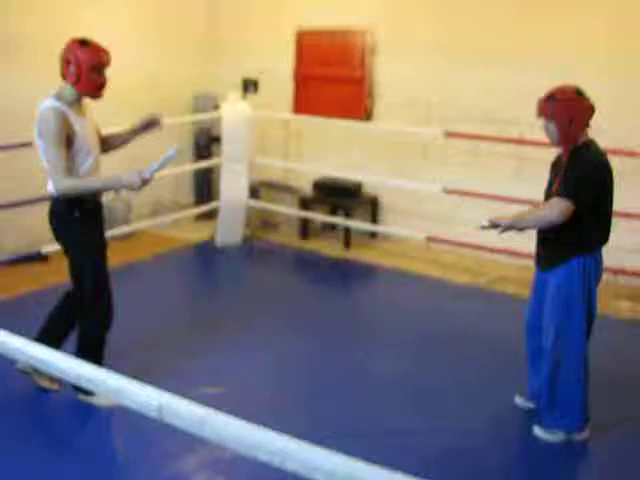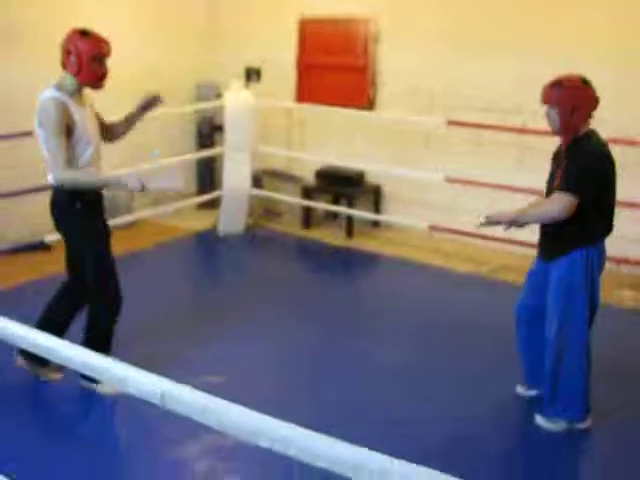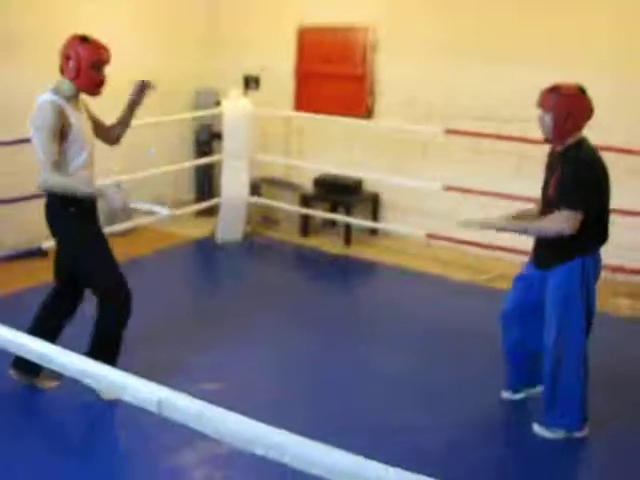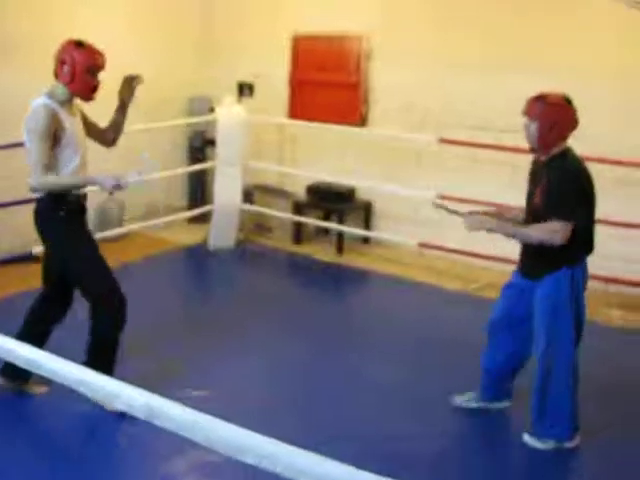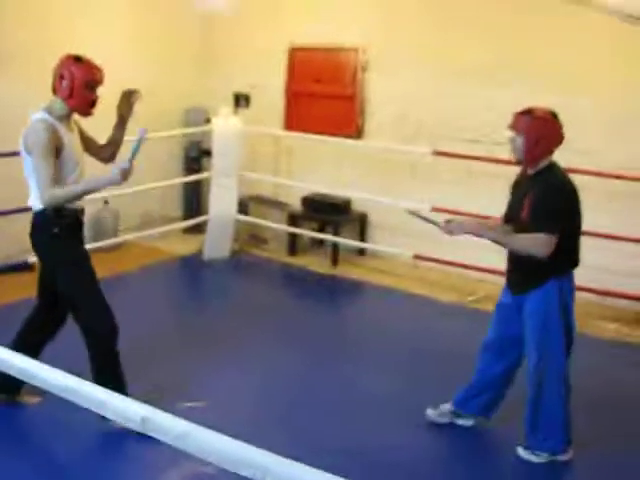
dt=0.1s
person 1, frame 1
left shoulder: (78, 108)
right shoulder: (53, 115)
left elbow: (101, 144)
right elbow: (62, 184)
left wrist: (138, 130)
right wrist: (119, 180)
left hip: (86, 210)
right hip: (72, 214)
left knee: (84, 292)
right knee: (98, 303)
right ankle: (87, 384)
person 1, frame 2
left shoulder: (80, 99)
right shoulder: (54, 105)
left elbow: (106, 134)
right elbow: (61, 175)
left wrist: (139, 113)
right wrist: (120, 181)
left hip: (87, 201)
right hip: (73, 205)
left knee: (80, 283)
right knee: (105, 293)
left ankle: (35, 353)
right ankle: (92, 372)
person 1, frame 3
left shoulder: (77, 105)
right shoulder: (50, 109)
left elbow: (111, 137)
right elbow: (47, 179)
left wrist: (133, 105)
right wrist: (102, 190)
left hip: (79, 208)
right hip: (68, 211)
left knee: (68, 290)
right knee: (117, 294)
left ankle: (26, 365)
person 1, frame 4
left shoulder: (71, 109)
right shoulder: (44, 113)
left elbow: (107, 138)
right elbow: (38, 181)
left wrist: (124, 103)
right wrist: (95, 179)
left hip: (68, 211)
right hip: (58, 214)
left knee: (56, 295)
right knee: (110, 300)
person 1, frame 5
left shoulder: (69, 124)
right shoulder: (42, 129)
left elbow: (104, 154)
right elbow: (50, 195)
left wrist: (122, 119)
right wrist: (103, 181)
left hip: (65, 228)
right hip: (54, 230)
left knee: (51, 309)
right knee: (99, 320)
person 2, frame 1
left shoulder: (589, 164)
right shoulder: (567, 158)
left elbow: (556, 213)
left wrist: (511, 221)
right wrist: (523, 218)
left hip: (574, 265)
right hip: (553, 261)
left knee: (563, 341)
right knee: (538, 329)
left ankle: (568, 422)
right ankle: (543, 393)
person 2, frame 2
left shoulder: (591, 155)
right shoulder: (568, 148)
left elbow: (560, 209)
left wrist: (512, 217)
right wrist: (522, 215)
left hip: (577, 256)
right hip: (554, 252)
left knee: (565, 332)
right knee: (529, 313)
left ankle: (570, 411)
right ankle: (541, 380)
person 2, frame 3
left shoulder: (584, 164)
right shoulder: (558, 155)
left elbow: (566, 223)
left wrist: (509, 224)
right wrist: (523, 215)
left hip: (572, 265)
right hip: (545, 260)
left knee: (563, 341)
right knee: (516, 315)
left ankle: (567, 420)
right ankle: (526, 379)
person 2, frame 4
left shoulder: (570, 174)
right shoulder: (541, 165)
left elbow: (557, 233)
left wrist: (498, 227)
right wrist: (497, 215)
left hip: (560, 275)
right hip: (531, 269)
left knee: (553, 351)
right knee: (504, 326)
left ankle: (558, 430)
right ankle: (493, 392)
person 2, frame 5
left shoulder: (556, 187)
right shoulder: (524, 180)
left elbow: (542, 246)
left wrist: (485, 231)
right wrist: (467, 227)
left hip: (548, 288)
right hip: (518, 284)
left knee: (545, 364)
right knee: (498, 349)
left ankle: (552, 443)
right ankle: (469, 408)
